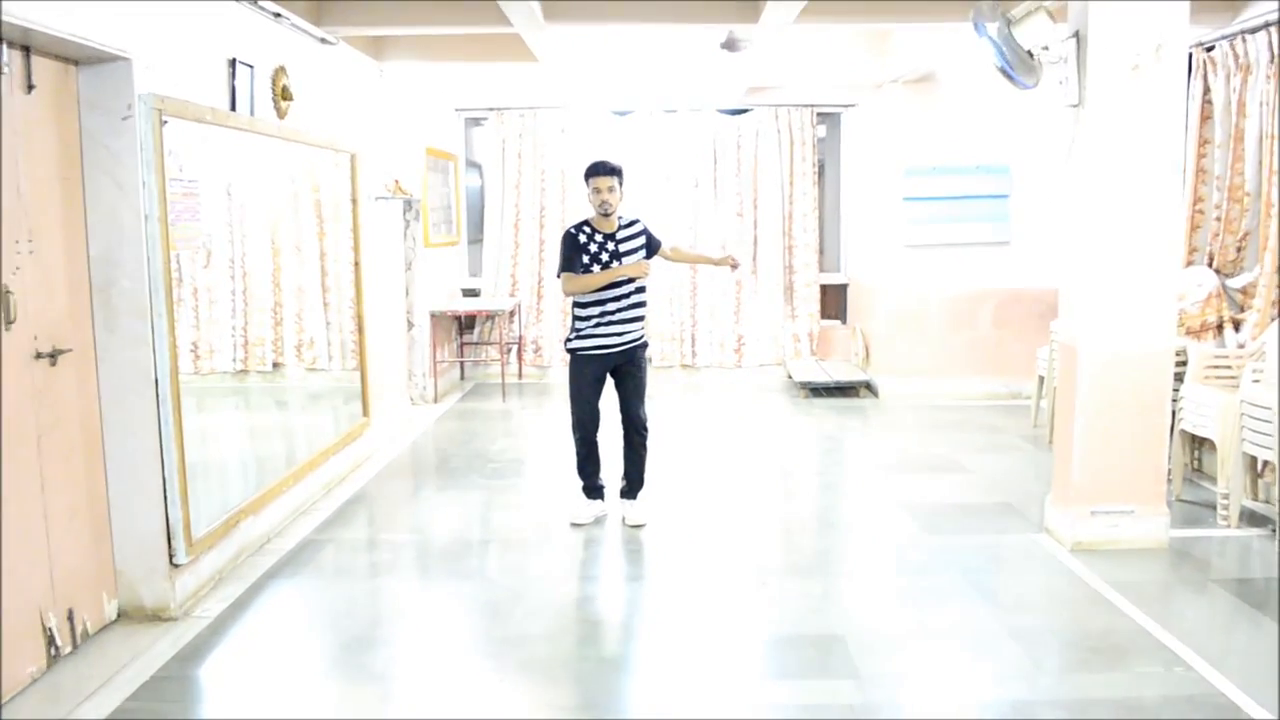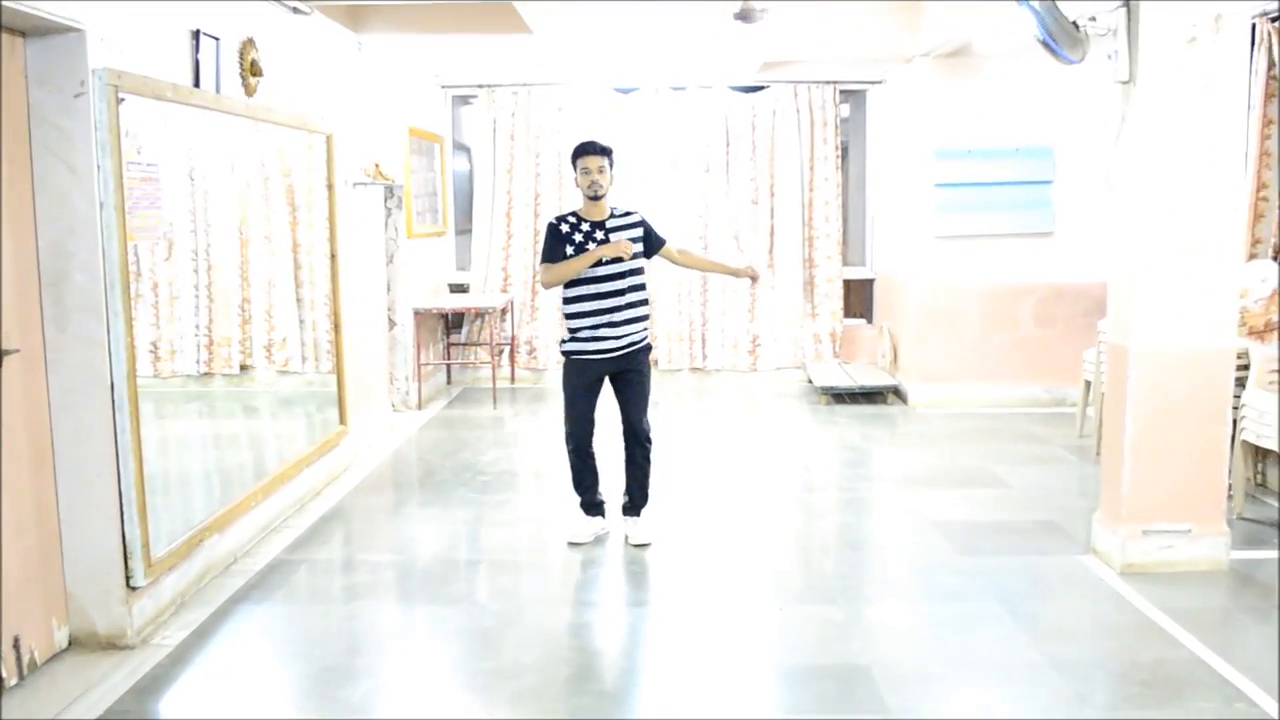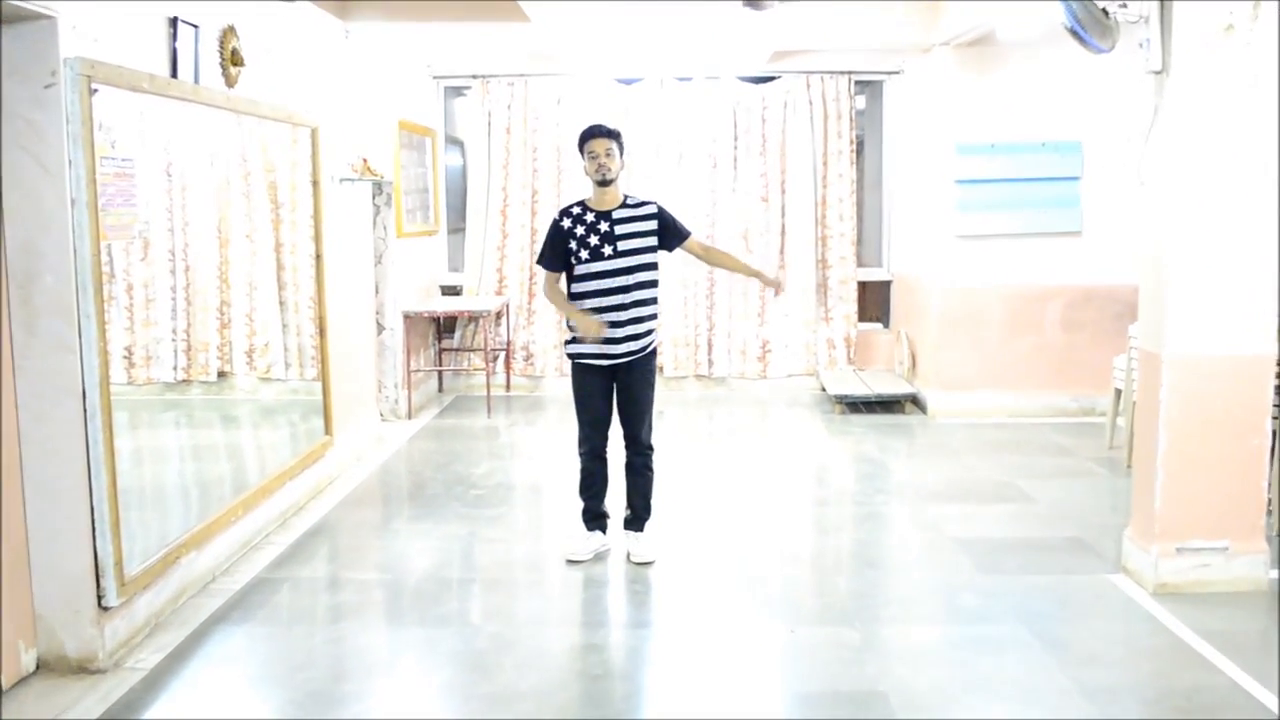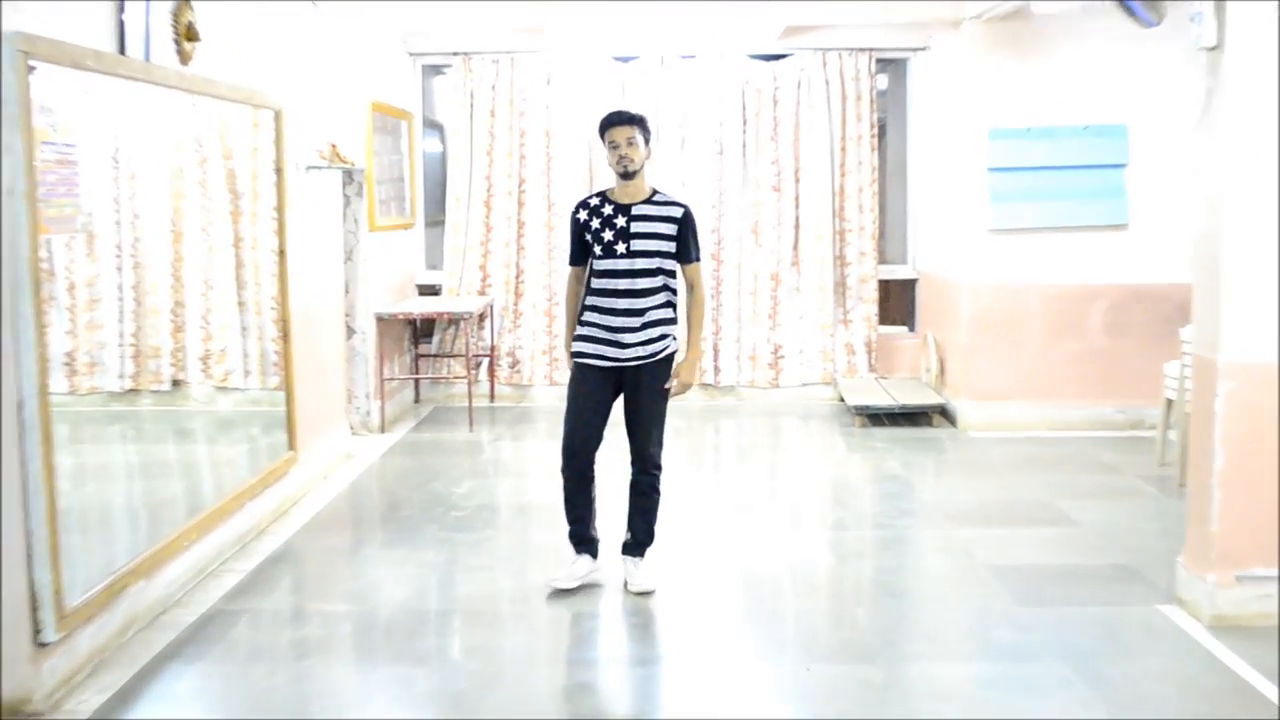
dt=0.7s
person 1, frame 1
left shoulder: (636, 229)
right shoulder: (575, 236)
left elbow: (667, 251)
right elbow: (569, 286)
left wrist: (715, 260)
right wrist: (622, 271)
left hip: (631, 347)
right hip: (587, 350)
left knee: (635, 423)
right knee: (584, 425)
left ankle: (631, 498)
right ankle: (593, 497)
person 1, frame 2
left shoulder: (634, 223)
right shoulder: (561, 227)
left elbow: (676, 255)
right elbow: (547, 278)
left wrist: (733, 270)
right wrist: (601, 252)
left hip: (632, 349)
right hip: (583, 354)
left knee: (638, 432)
right knee: (578, 436)
left ankle: (634, 514)
right ankle: (592, 514)
person 1, frame 3
left shoulder: (650, 213)
right shoulder: (567, 221)
left elbow: (702, 250)
right elbow: (550, 283)
left wrist: (758, 274)
right wrist: (574, 315)
left hip: (638, 350)
right hip: (588, 352)
left knee: (639, 443)
right knee: (591, 445)
left ankle: (636, 530)
right ankle: (594, 529)
person 1, frame 4
left shoulder: (676, 214)
right shoulder: (586, 212)
left elbow: (695, 286)
left wrist: (691, 356)
right wrist: (569, 341)
left hip: (652, 356)
right hip: (595, 354)
left knee: (646, 460)
right knee: (575, 453)
left ankle: (635, 556)
right ankle: (584, 555)
